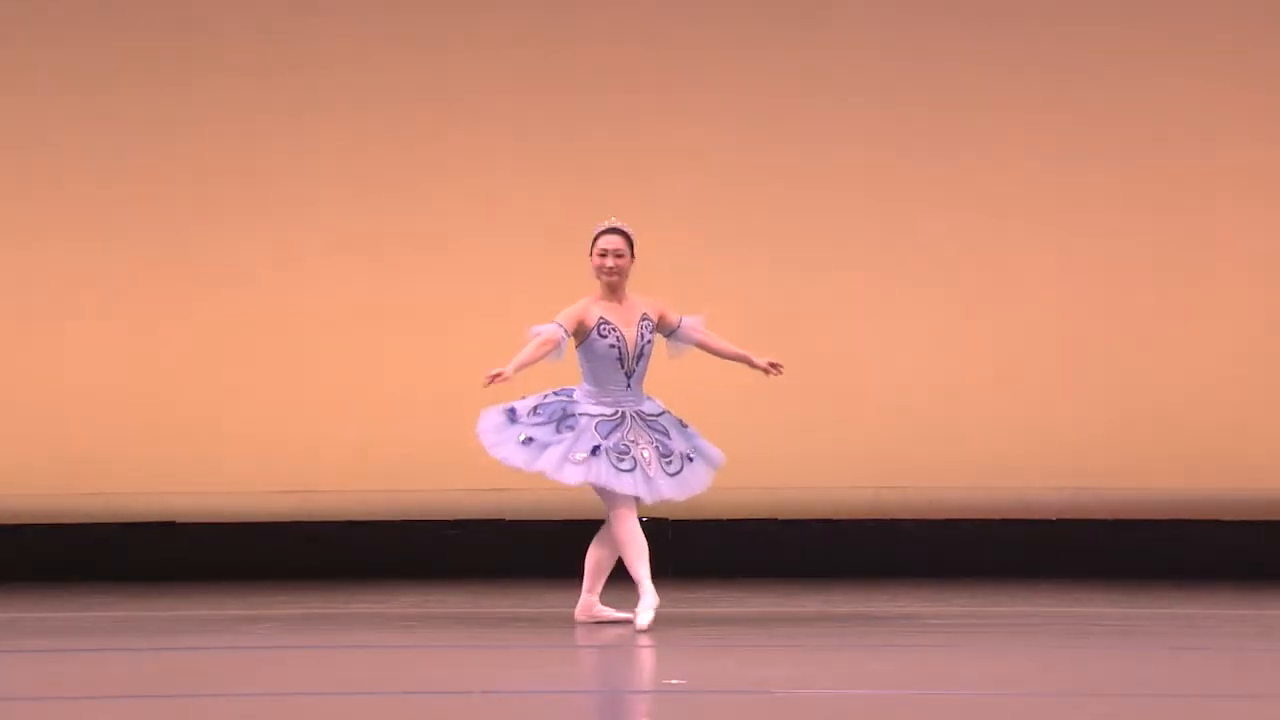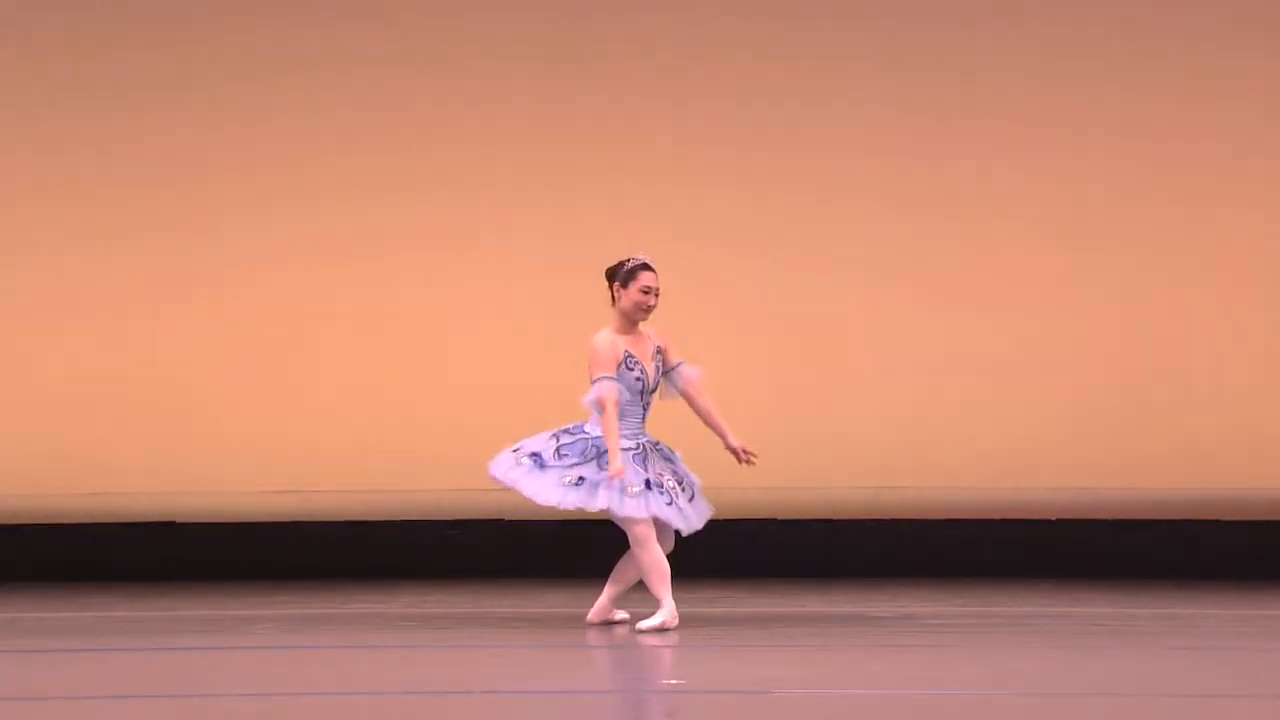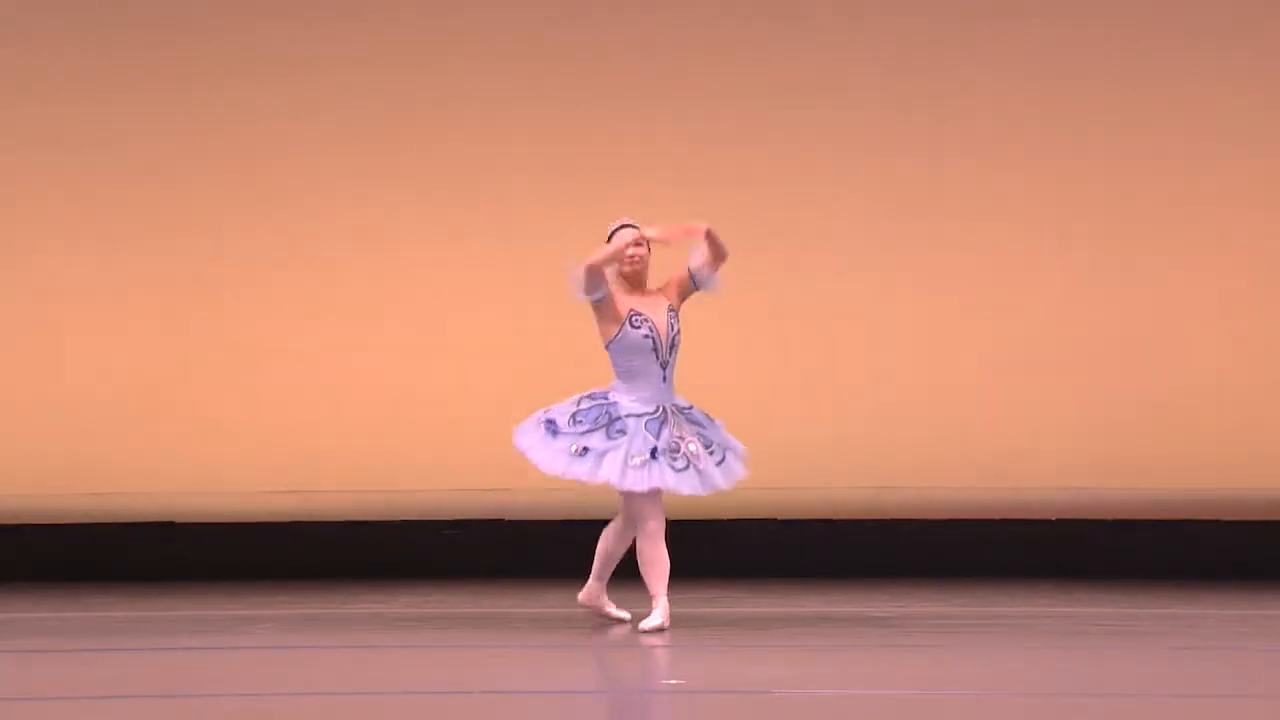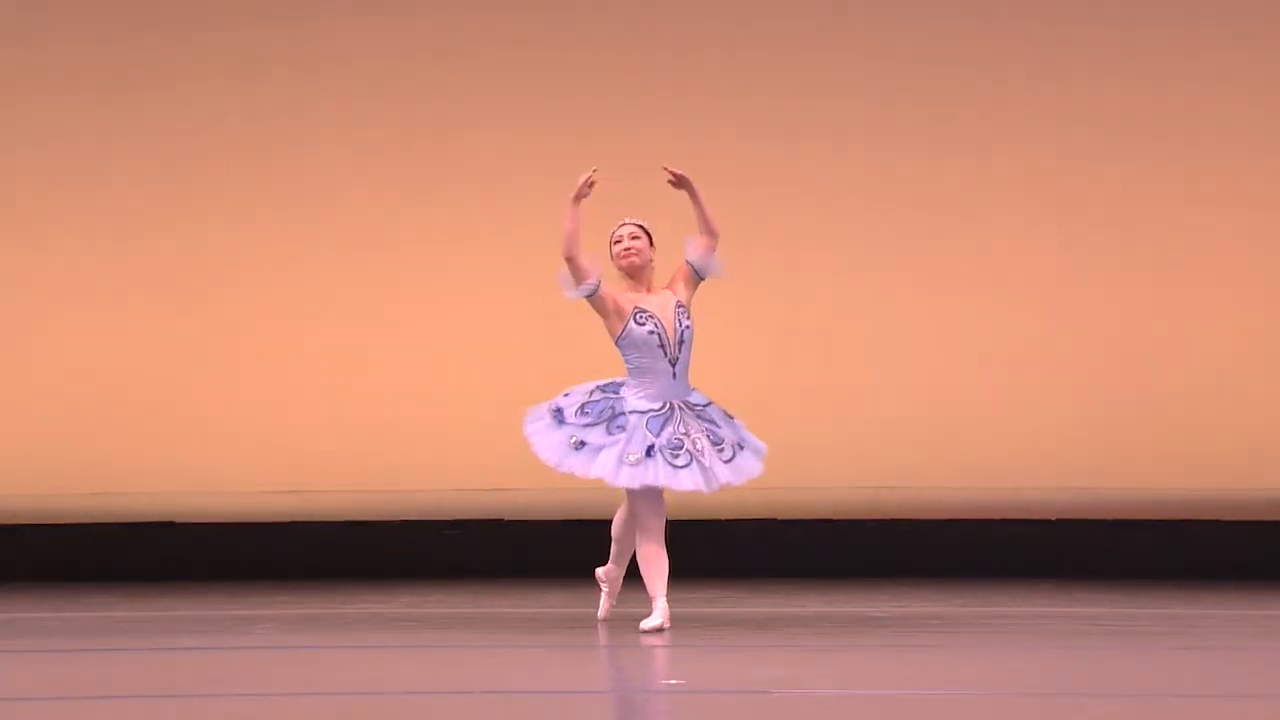
dt=0.5s
person 1, frame 1
left shoulder: (649, 309)
right shoulder: (583, 312)
left elbow: (699, 336)
right elbow: (546, 339)
left wrist: (751, 359)
right wrist: (511, 367)
left hip: (638, 421)
right hip: (593, 421)
left knee: (622, 517)
right knee: (623, 511)
left ankle: (588, 602)
right ankle: (647, 593)
person 1, frame 2
left shoulder: (658, 343)
right shoulder: (604, 343)
left elbow: (691, 391)
right elbow: (608, 403)
left wrist: (729, 438)
right wrist: (613, 456)
left hip: (641, 452)
right hip: (606, 450)
left knee: (662, 540)
right knee: (643, 533)
left ankle: (603, 607)
right ankle: (667, 606)
person 1, frame 3
left shoulder: (669, 296)
right shoulder: (609, 304)
left elbow: (716, 258)
right elbow: (591, 266)
left wrist: (707, 233)
right wrist: (642, 230)
left hip: (668, 418)
right hip: (626, 420)
left knee: (634, 514)
right knee: (649, 516)
left ankle: (594, 591)
right ankle: (660, 605)
person 1, frame 4
left shoulder: (679, 292)
right shoulder: (613, 303)
left elbow: (709, 239)
right elbow: (571, 256)
left wrist: (690, 190)
right wrist: (576, 202)
left hip: (681, 415)
right hip: (638, 417)
left knee: (640, 504)
right knee: (648, 513)
left ankle: (612, 573)
right ankle: (660, 605)
